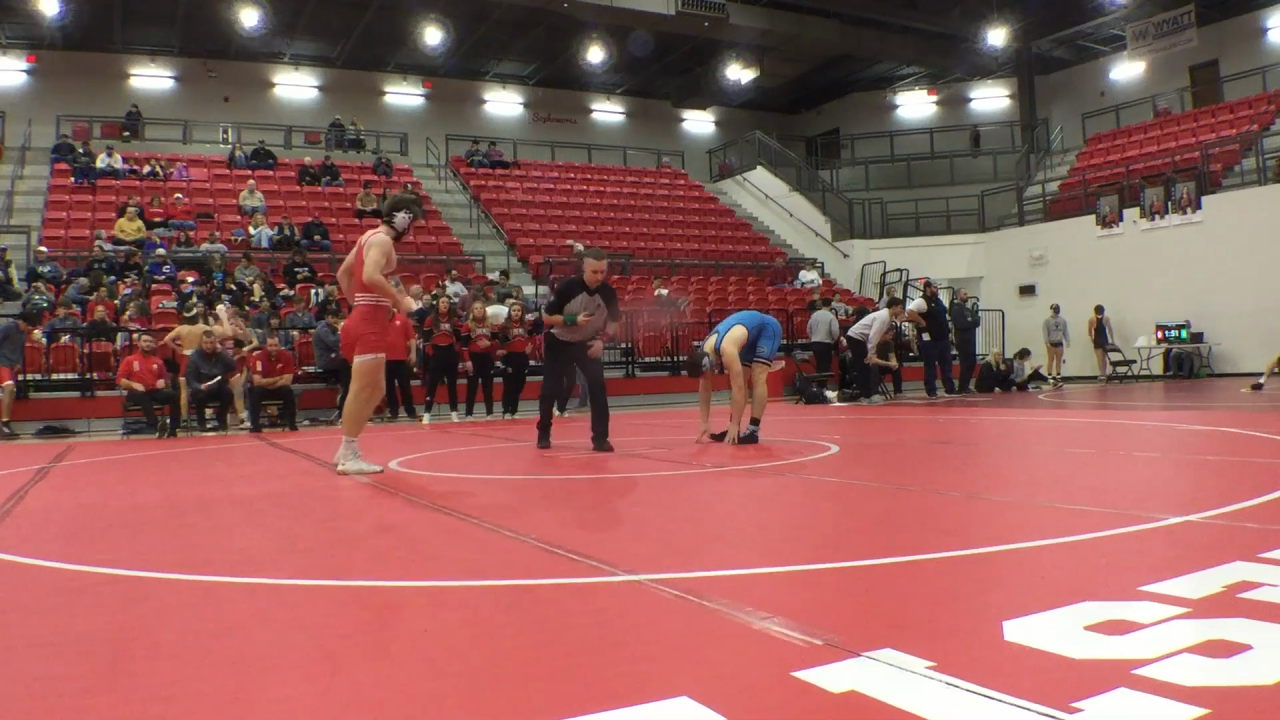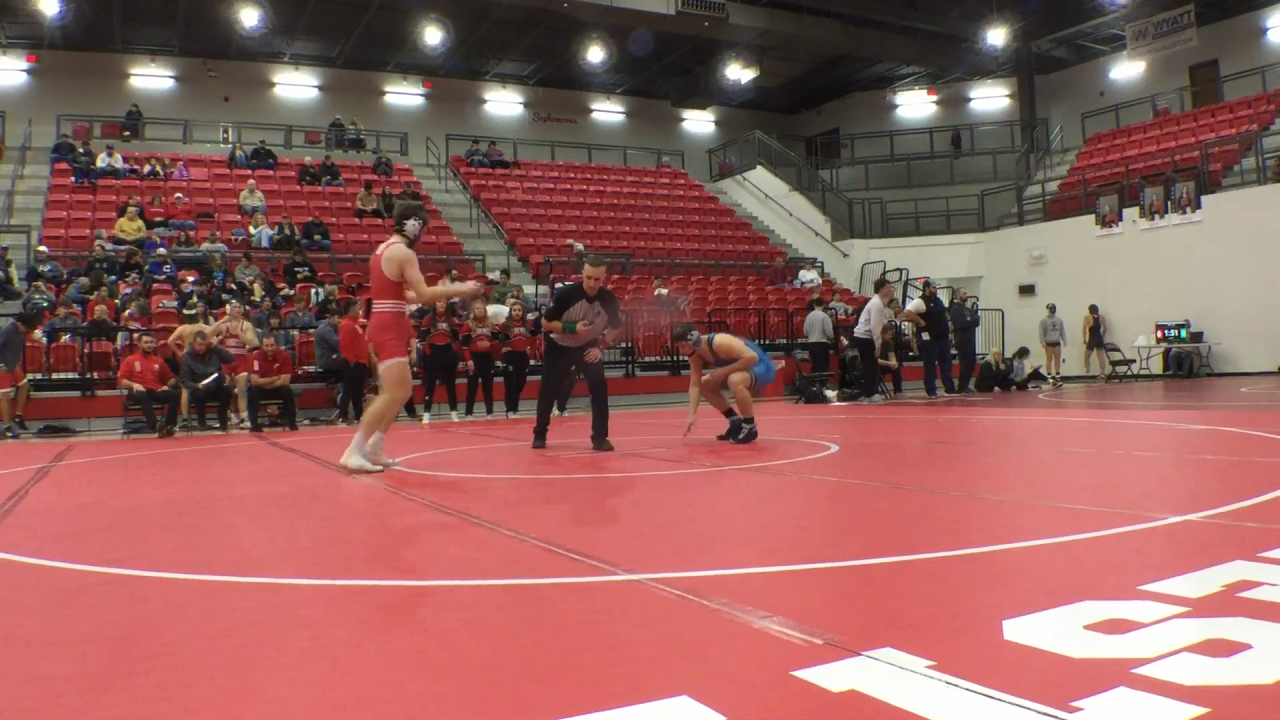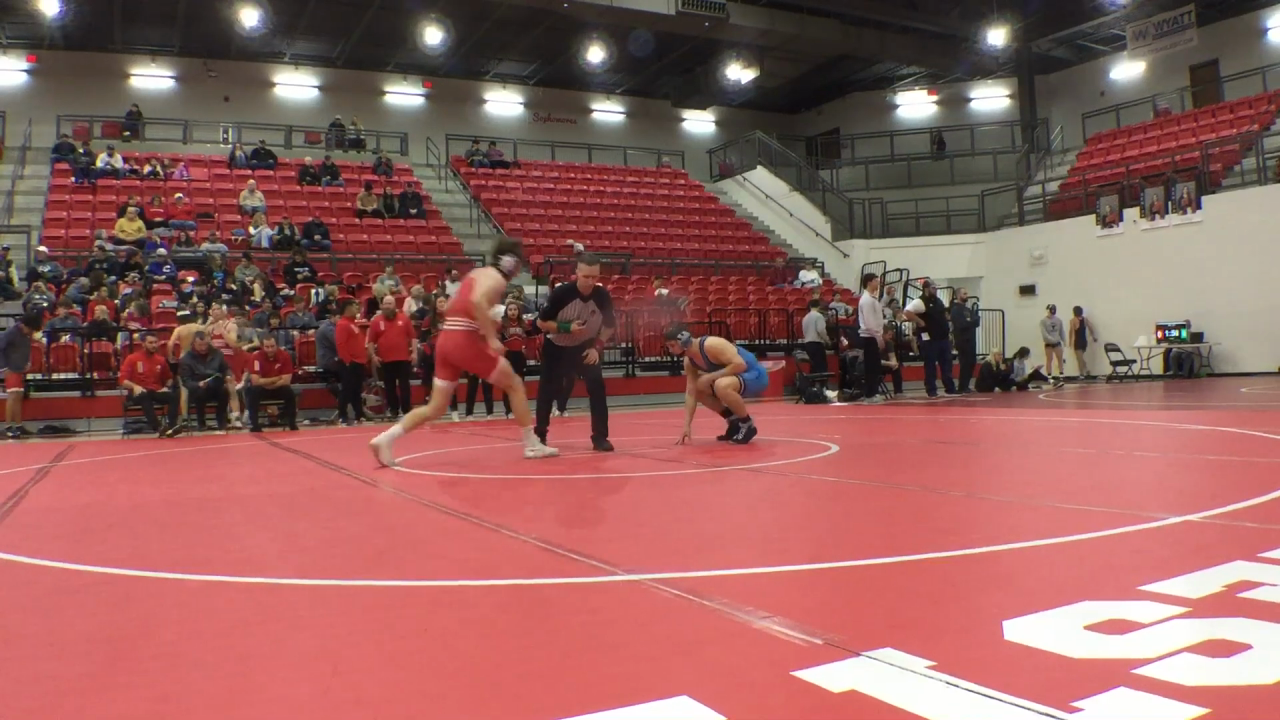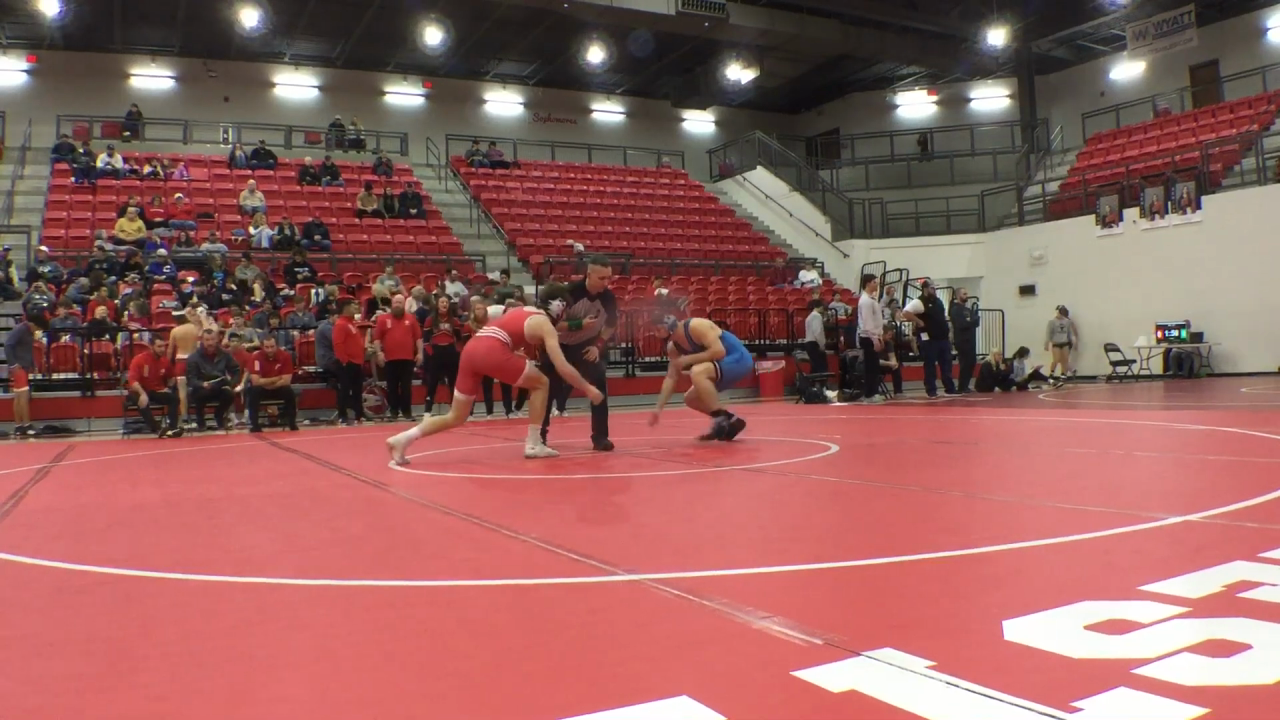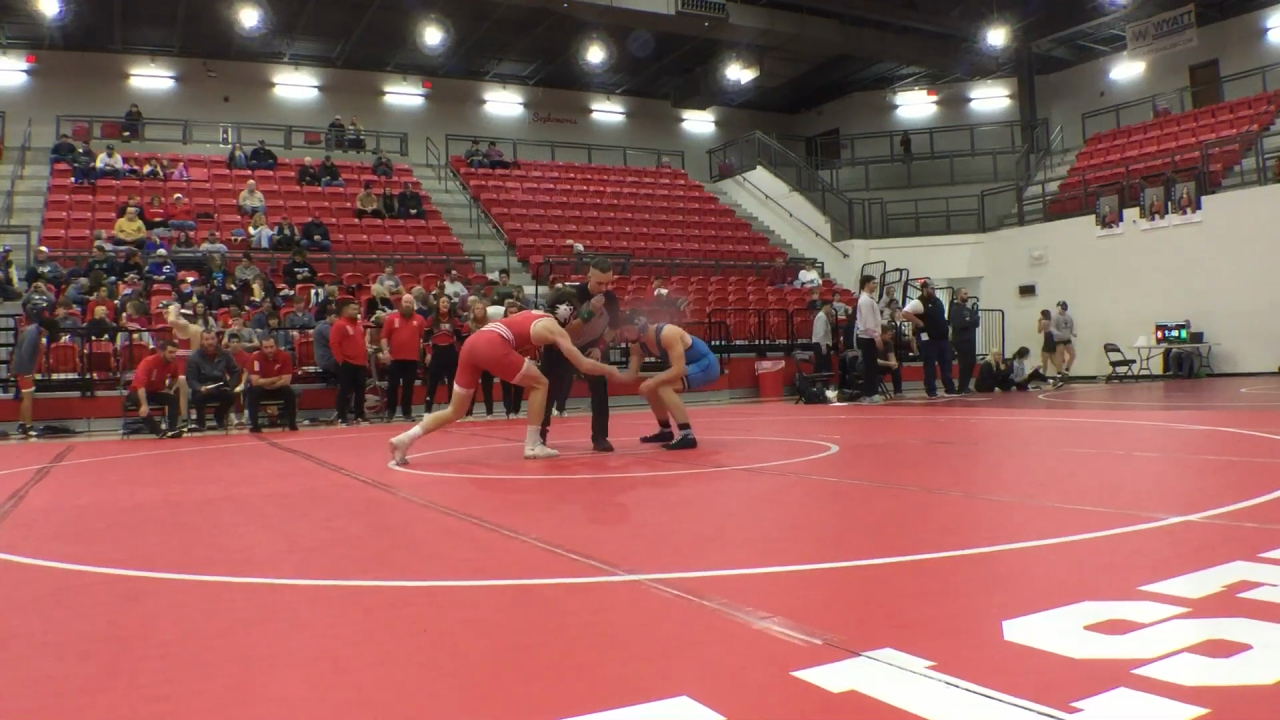
dt=0.5s
person 1, frame 1
left shoulder: (369, 237)
right shoulder: (383, 240)
left elbow: (343, 273)
right elbow: (370, 277)
right wrist: (399, 299)
left hip: (364, 318)
right hip: (370, 321)
left knee: (374, 390)
right knee: (361, 390)
left ankle: (346, 451)
right ankle: (349, 458)
person 1, frame 2
left shoulder: (385, 247)
right shoulder: (403, 252)
right elbow: (424, 294)
left wrist: (409, 296)
right wrist: (462, 289)
left hip: (386, 324)
right hip: (389, 327)
left knee: (402, 389)
right knee: (392, 394)
left ankle: (371, 448)
right ankle: (354, 452)
person 1, frame 3
left shoulder: (475, 274)
right shoulder: (497, 280)
left elbow: (450, 309)
right elbow: (477, 300)
right wrist: (492, 337)
left hip: (446, 340)
right hip: (465, 342)
left knee: (436, 407)
right knee: (515, 386)
left ankle: (387, 438)
right ankle: (532, 445)
person 1, frame 4
left shoulder: (522, 310)
right shoulder: (546, 325)
right elbow: (563, 367)
left wrist: (516, 355)
right wrist: (587, 389)
left hip: (471, 349)
right hip: (492, 352)
left knee: (456, 418)
right knee: (541, 384)
left ankle: (402, 439)
right ankle: (533, 444)
person 1, frame 5
left shoulder: (533, 315)
right shoulder: (555, 328)
right elbow: (584, 364)
left wrist: (527, 365)
right wrist: (609, 370)
left hip: (472, 343)
right hip: (492, 346)
left knee: (455, 411)
right knee: (539, 384)
left ankle: (405, 439)
right ankle: (533, 446)
person 2, frame 1
left shoulder: (608, 292)
right shoulder: (566, 287)
left elbow: (614, 320)
right elbow: (546, 317)
left wrist: (602, 338)
right wrist: (573, 320)
left hip: (588, 343)
right hip: (559, 342)
left knee: (597, 385)
right knee: (551, 388)
left ankle: (600, 437)
right ankle: (544, 432)
person 2, frame 2
left shoulder: (608, 298)
right shoulder: (566, 293)
left elbow: (615, 327)
right elbow: (546, 322)
left wrist: (600, 347)
right wrist: (572, 328)
left hip: (588, 347)
right hip: (559, 347)
left knee: (599, 386)
right knee: (549, 390)
left ankle: (600, 437)
right ankle: (539, 434)
person 2, frame 3
left shoulder: (602, 296)
right shoulder: (561, 293)
left elbow: (609, 326)
right elbow: (541, 322)
left wrist: (597, 347)
right wrist: (567, 328)
left hip: (585, 347)
right hip: (556, 347)
left knee: (597, 386)
right knee: (547, 390)
left ankle: (600, 437)
right ankle: (539, 434)
person 2, frame 4
left shoulder: (608, 297)
right shoulder: (569, 292)
left elbow: (611, 325)
left wrist: (598, 345)
right wrist: (578, 325)
left hip: (587, 346)
right hip: (559, 345)
left knee: (599, 384)
right knee: (549, 389)
left ankle: (600, 437)
right ankle: (539, 434)
person 2, frame 5
left shoulder: (611, 300)
right shoulder: (572, 295)
left elbow: (613, 327)
right elbow: (565, 328)
left wrist: (600, 347)
right wrist: (590, 311)
left hip: (589, 347)
right hip: (560, 347)
left knee: (599, 386)
right knee: (549, 390)
left ankle: (600, 438)
right ankle: (539, 435)
